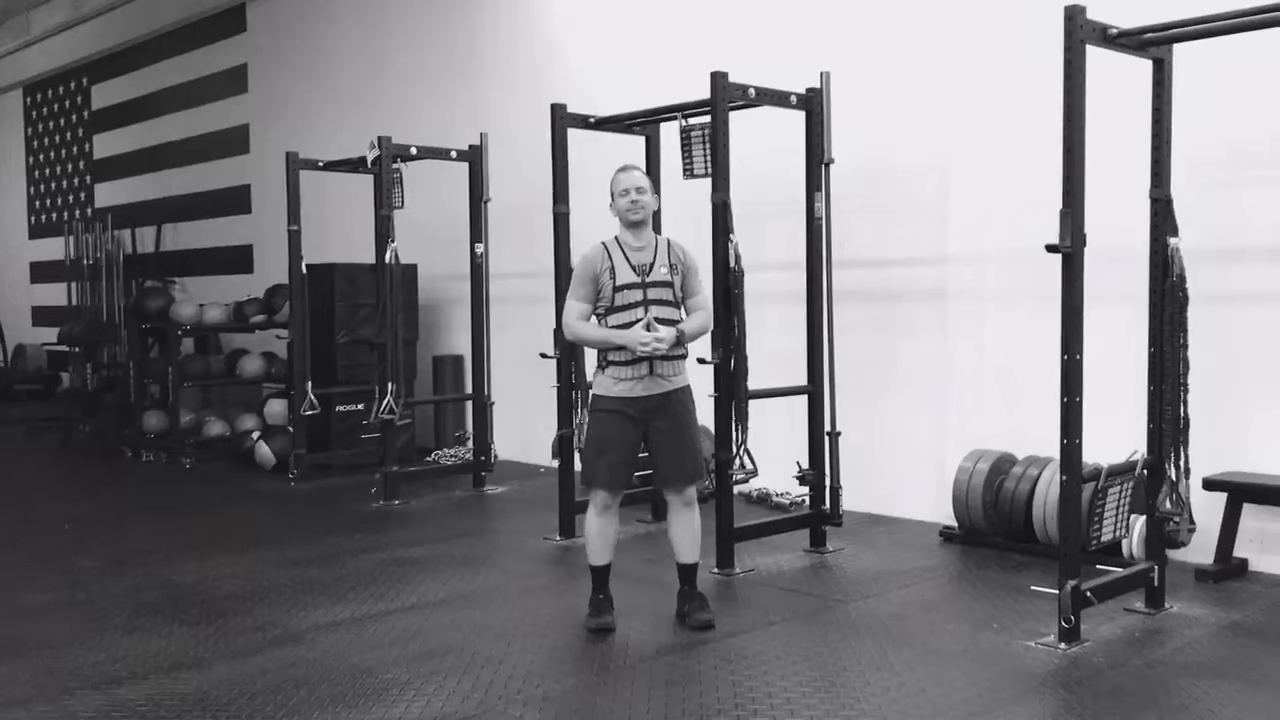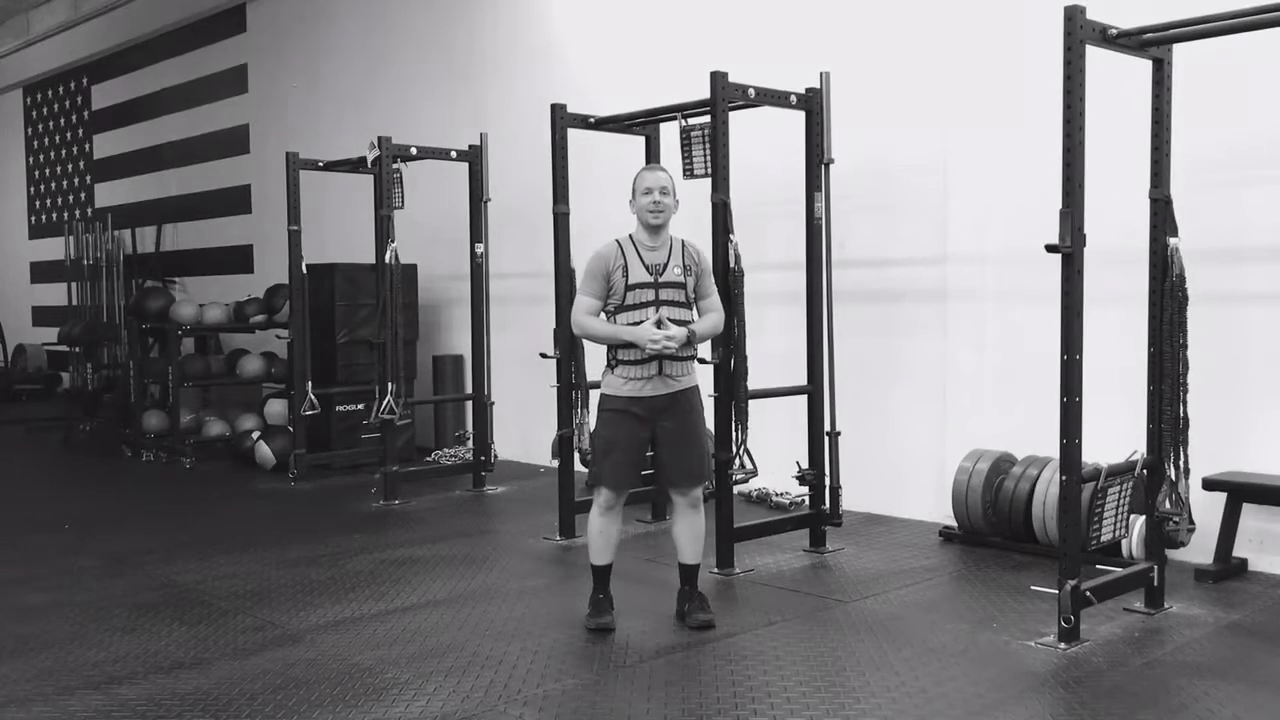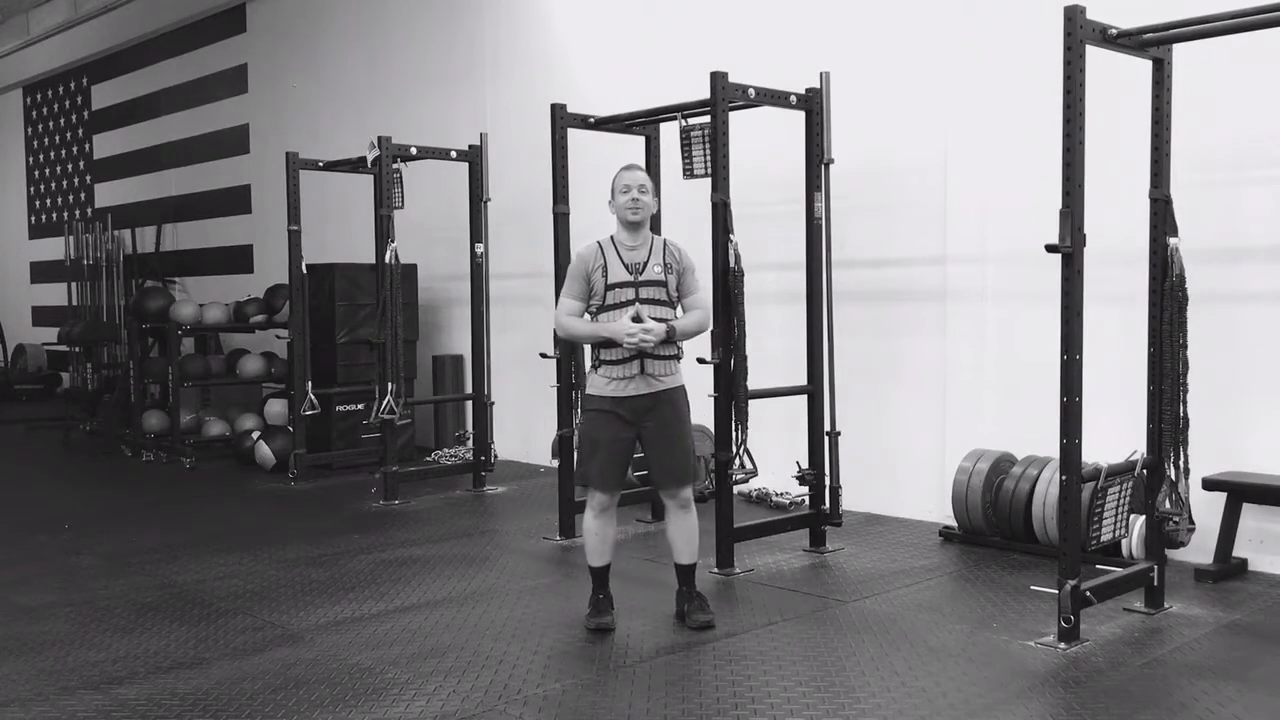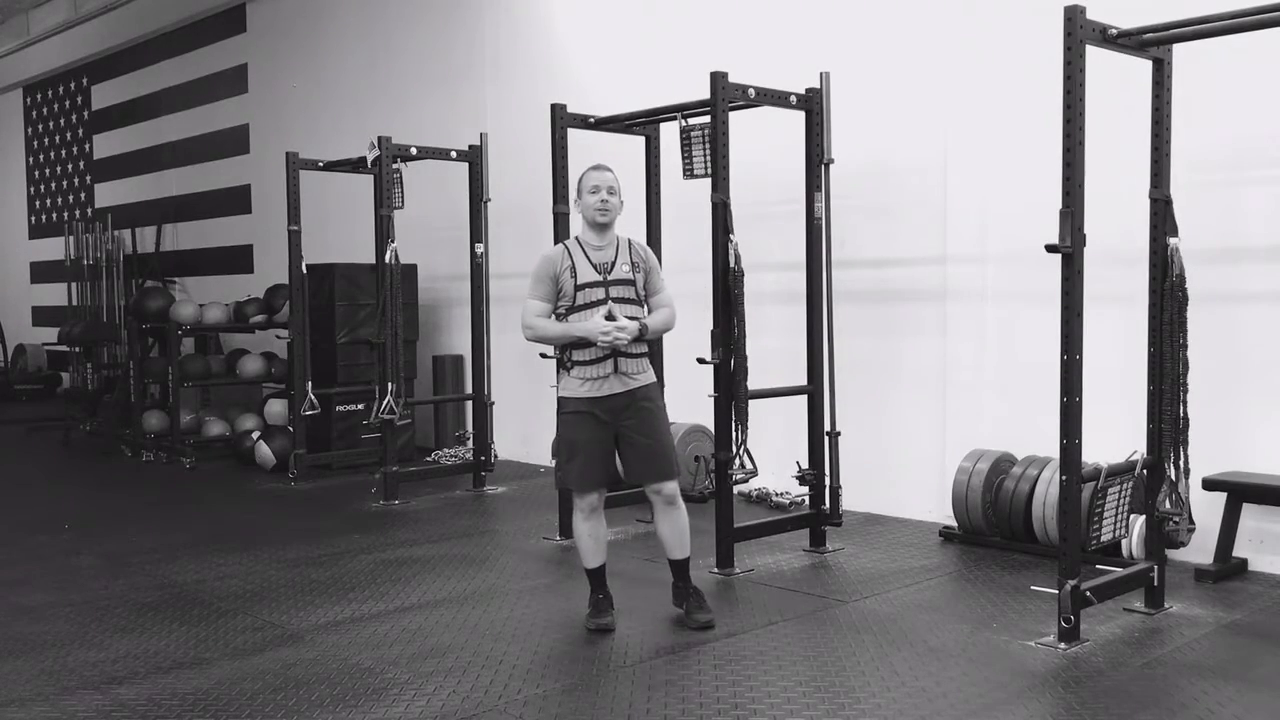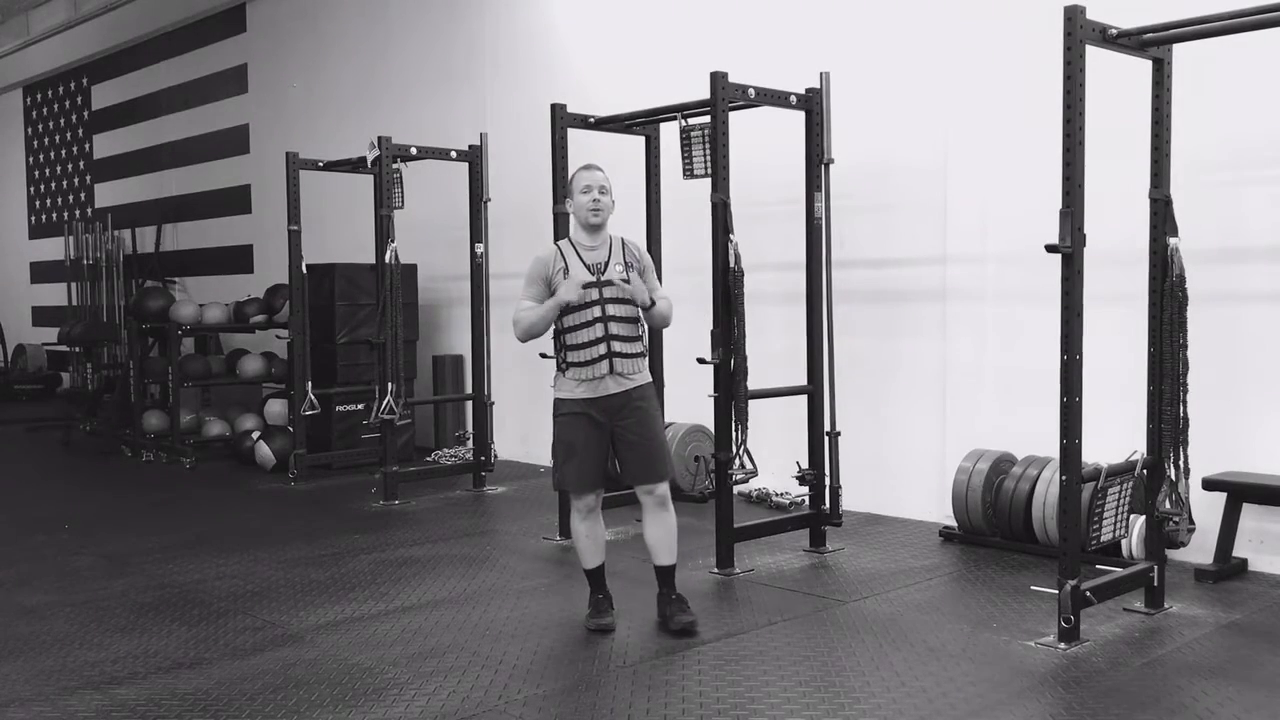
dt=0.7s
person 1, frame 1
left shoulder: (679, 255)
right shoulder: (594, 259)
left elbow: (704, 315)
right elbow: (572, 325)
left wrist: (675, 334)
right wrist: (624, 337)
left hip: (671, 392)
right hip: (615, 396)
left knee: (684, 493)
right knee: (603, 497)
left ankle: (689, 593)
right ankle: (600, 596)
person 1, frame 2
left shoulder: (693, 257)
right shoulder: (607, 257)
left elbow: (716, 317)
right elbow: (580, 321)
left wrist: (686, 334)
right wrist: (633, 334)
left hip: (680, 392)
right hip: (623, 394)
left knee: (689, 494)
right knee: (608, 495)
left ankle: (689, 593)
right ankle: (600, 595)
person 1, frame 3
left shoulder: (675, 255)
right shoulder: (588, 258)
left elbow: (702, 315)
right elbow: (563, 322)
left wrist: (666, 330)
right wrist: (611, 330)
left hip: (665, 391)
right hip: (607, 394)
left knee: (680, 494)
right knee: (601, 498)
left ankle: (688, 593)
right ankle: (600, 595)
person 1, frame 4
left shoulder: (641, 254)
right shoulder: (555, 260)
left elbow: (667, 312)
right elbow: (531, 326)
left wrist: (638, 326)
right wrist: (585, 329)
left hip: (638, 389)
right hip: (581, 395)
left knee: (665, 489)
right knee: (587, 499)
left ankle: (684, 588)
right ankle: (599, 595)
person 1, frame 5
left shoulder: (634, 253)
right shoulder: (548, 260)
left elbow: (665, 314)
right elbow: (522, 328)
left wrist: (647, 301)
right wrist: (558, 303)
left hip: (634, 389)
right hip: (577, 397)
left knee: (656, 492)
right knee: (584, 500)
left ankle: (668, 594)
right ankle: (599, 595)
